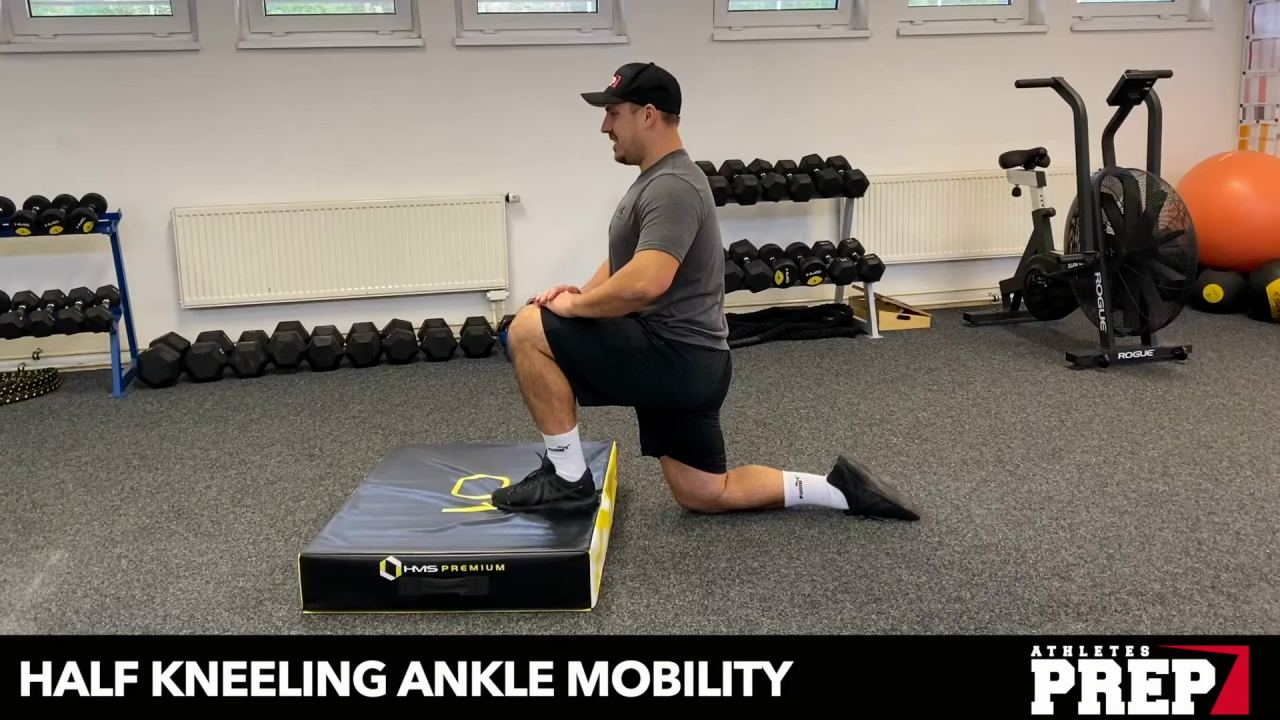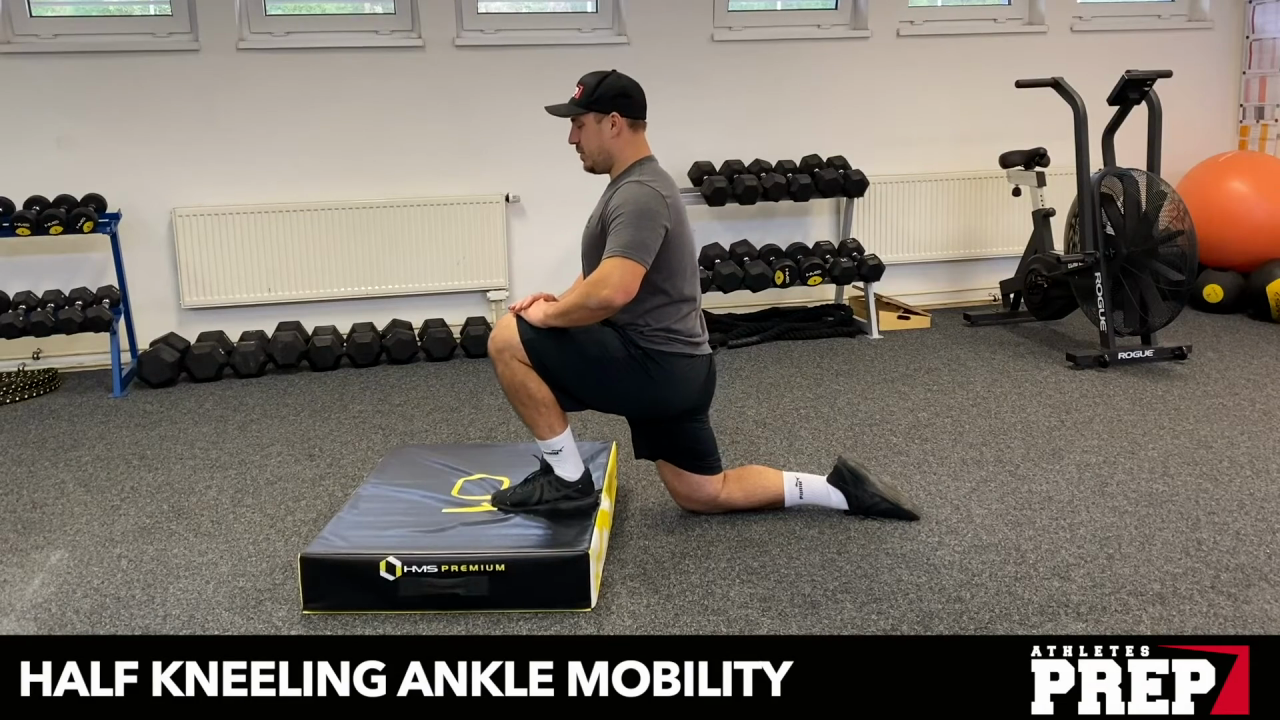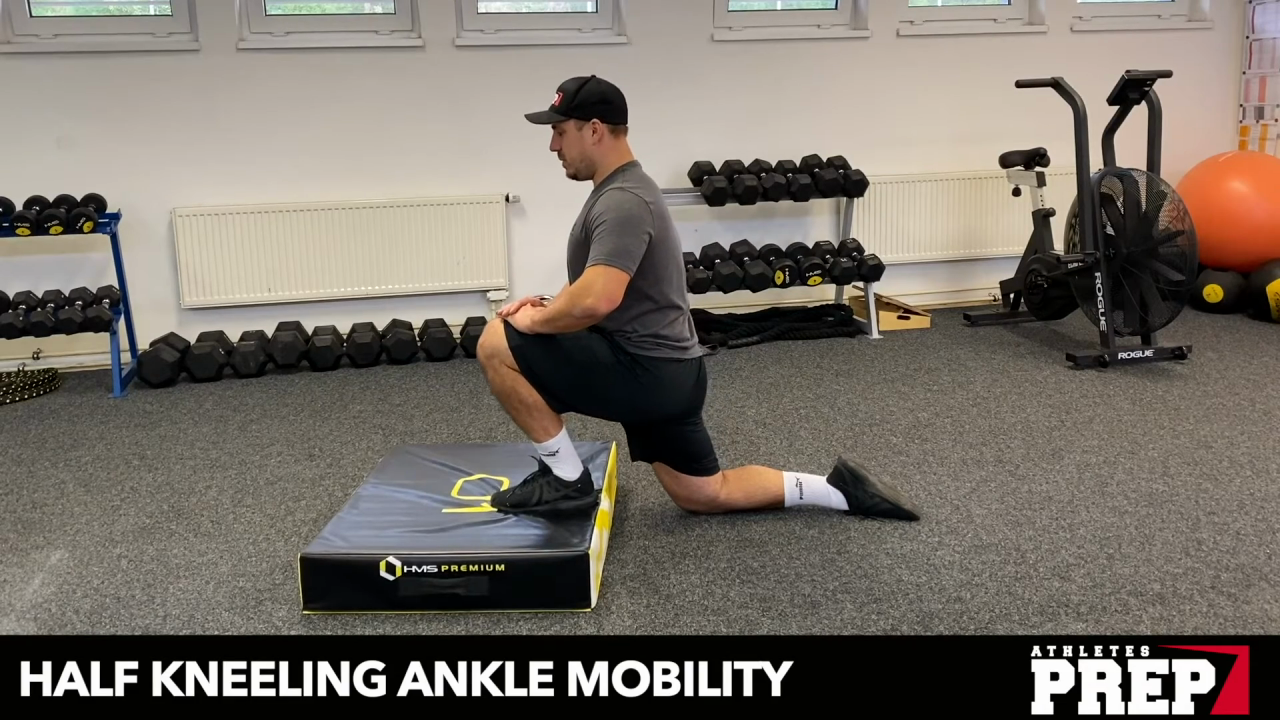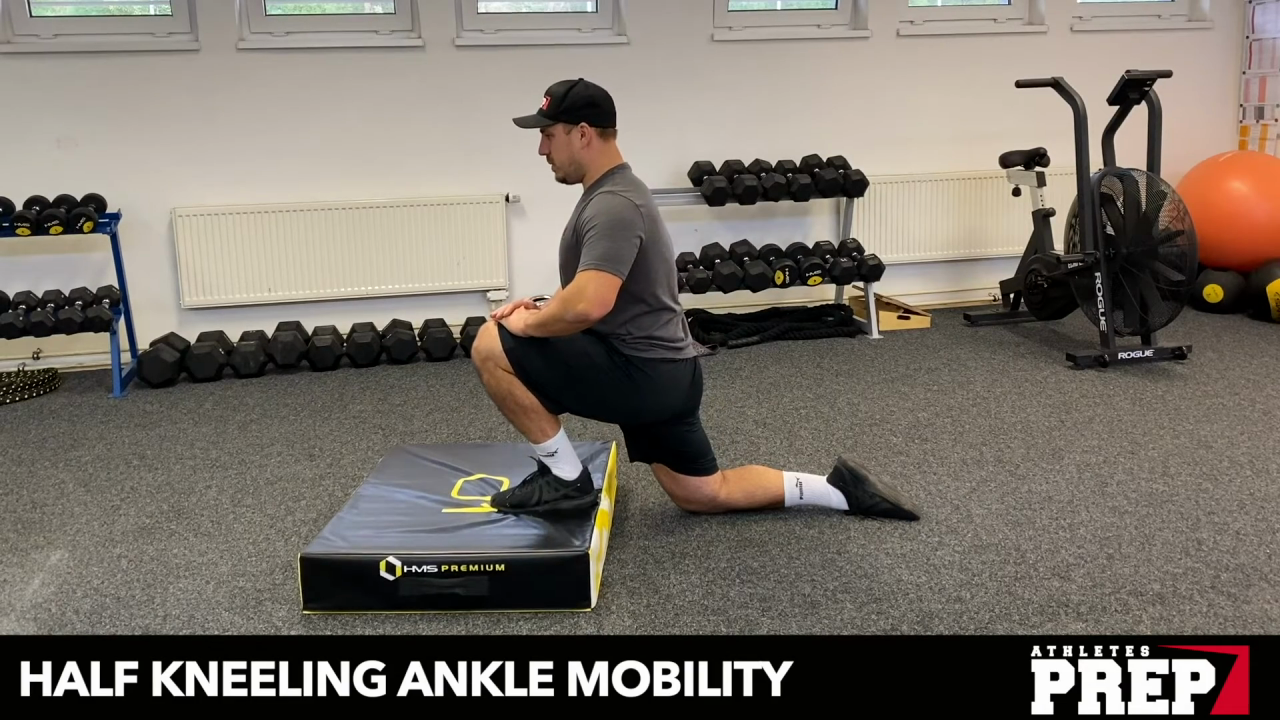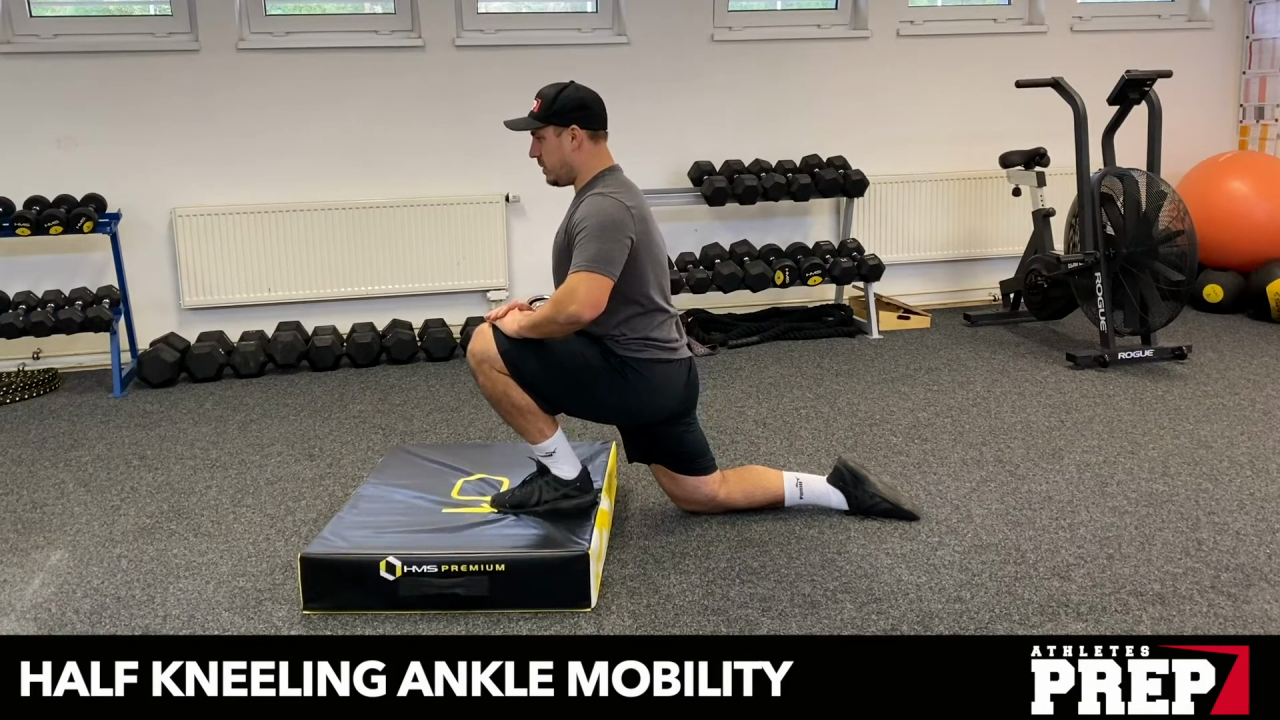
dt=1s
person 1, frame 1
left shoulder: (672, 187)
right shoulder: (658, 179)
left elbow: (644, 284)
right elbow: (624, 260)
left wrist: (575, 305)
right wrist: (582, 293)
left hip: (672, 357)
right hip: (684, 360)
left knee: (528, 329)
right knee: (706, 495)
left ankle: (568, 478)
right ankle: (841, 490)
person 1, frame 2
left shoulder: (639, 195)
right shoulder: (635, 185)
left elbow: (611, 292)
right elbow: (605, 270)
left wrist: (549, 315)
right wrist: (559, 301)
left hip: (652, 366)
right hip: (672, 367)
left knee: (508, 337)
right knee: (705, 495)
left ankle: (567, 478)
right ankle: (837, 490)
person 1, frame 3
left shoulder: (623, 202)
right shoulder: (620, 191)
left elbow: (596, 301)
right elbow: (596, 279)
left wrist: (535, 321)
right wrist: (548, 305)
left hip: (642, 372)
right hip: (663, 371)
left knee: (496, 343)
right knee: (706, 495)
left ankle: (566, 479)
right ankle: (836, 490)
person 1, frame 4
left shoulder: (613, 206)
right shoulder: (611, 193)
left elbow: (589, 305)
right elbow: (591, 285)
left wrist: (529, 324)
right wrist: (543, 308)
left hip: (638, 374)
right hip: (661, 373)
left knee: (491, 345)
right knee: (706, 494)
left ankle: (565, 478)
right ankle: (836, 489)
person 1, frame 5
left shoulder: (604, 207)
right shoulder: (605, 194)
left elbow: (581, 307)
left wrist: (521, 325)
right wrist: (537, 311)
left hip: (634, 374)
right hip: (658, 373)
left knee: (487, 346)
right knee: (705, 493)
left ankle: (565, 478)
right ankle: (838, 490)
